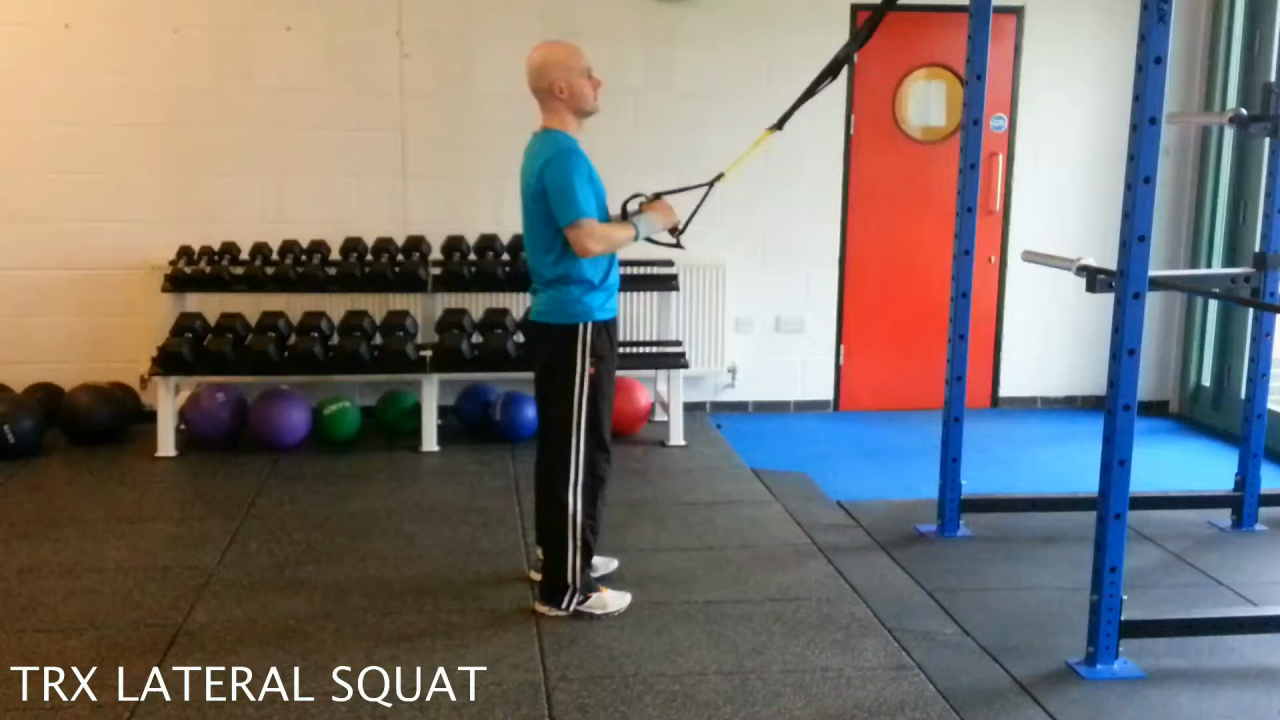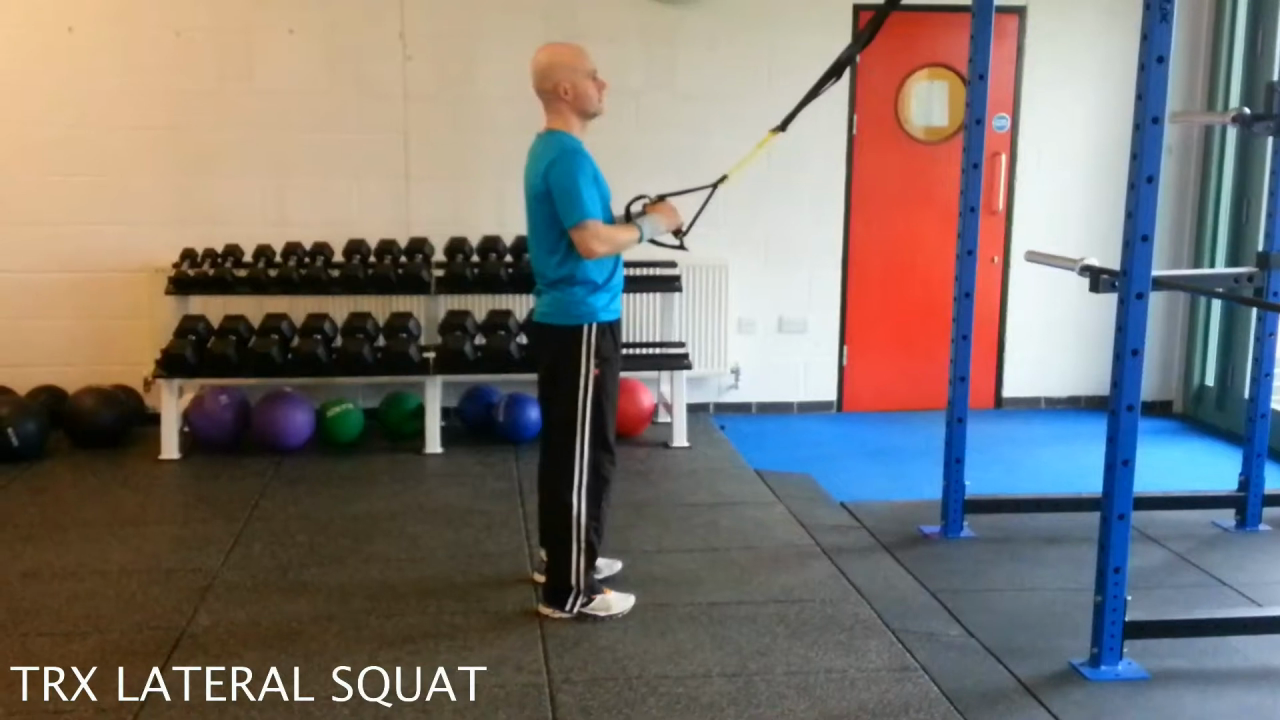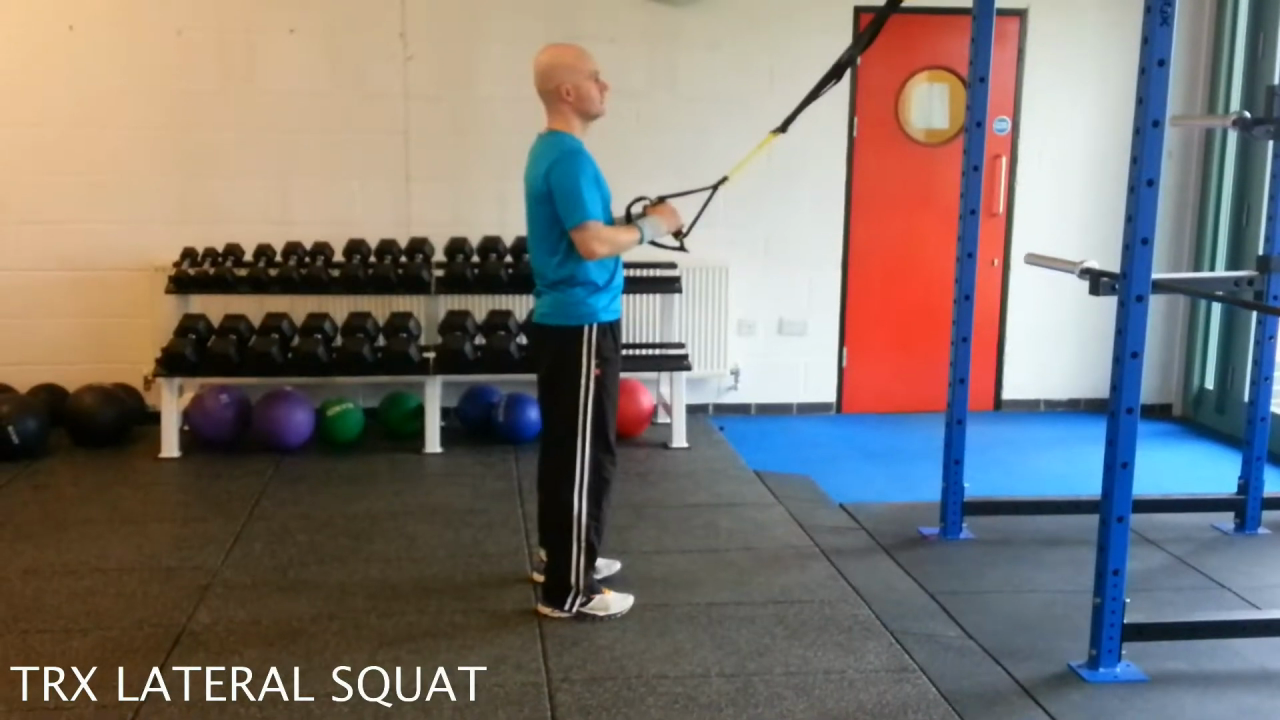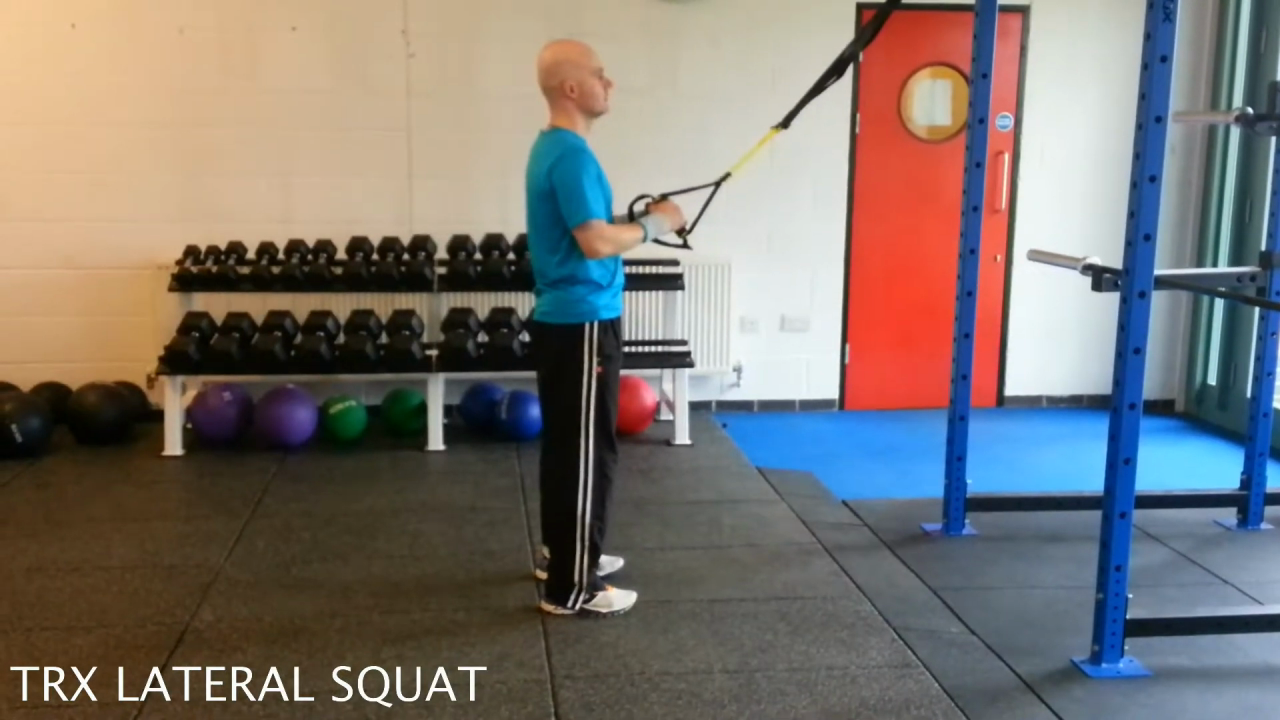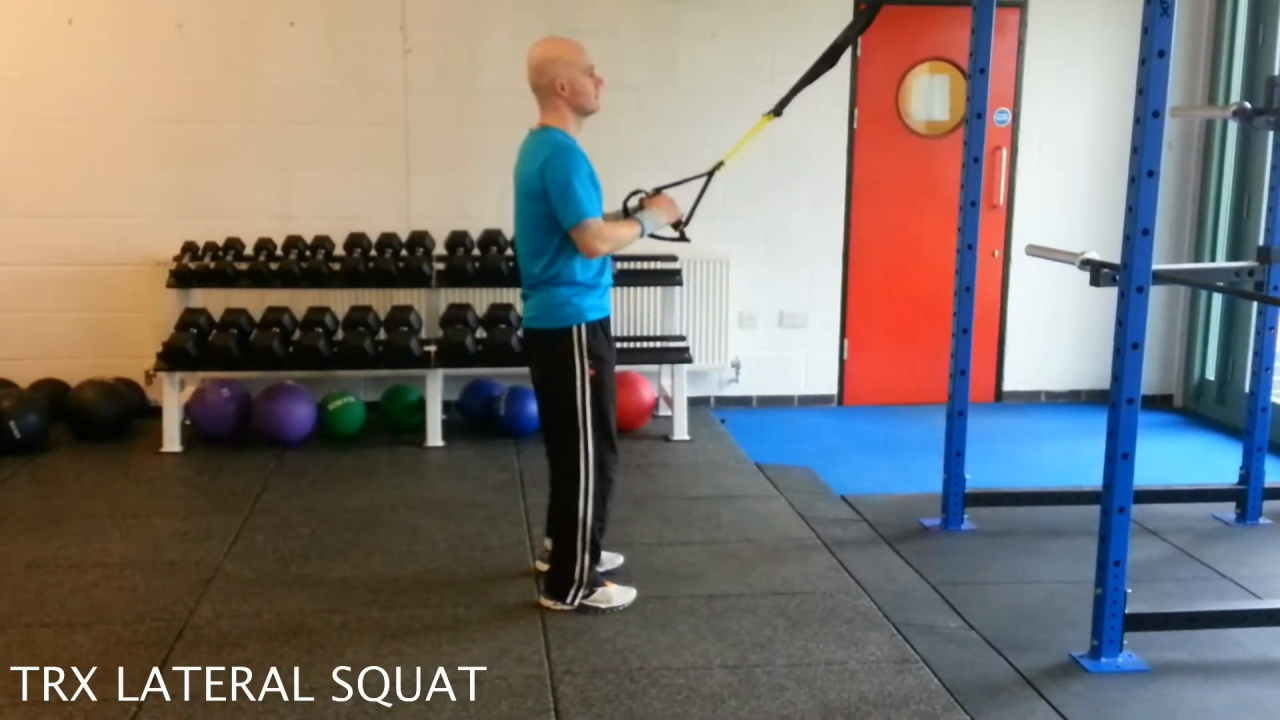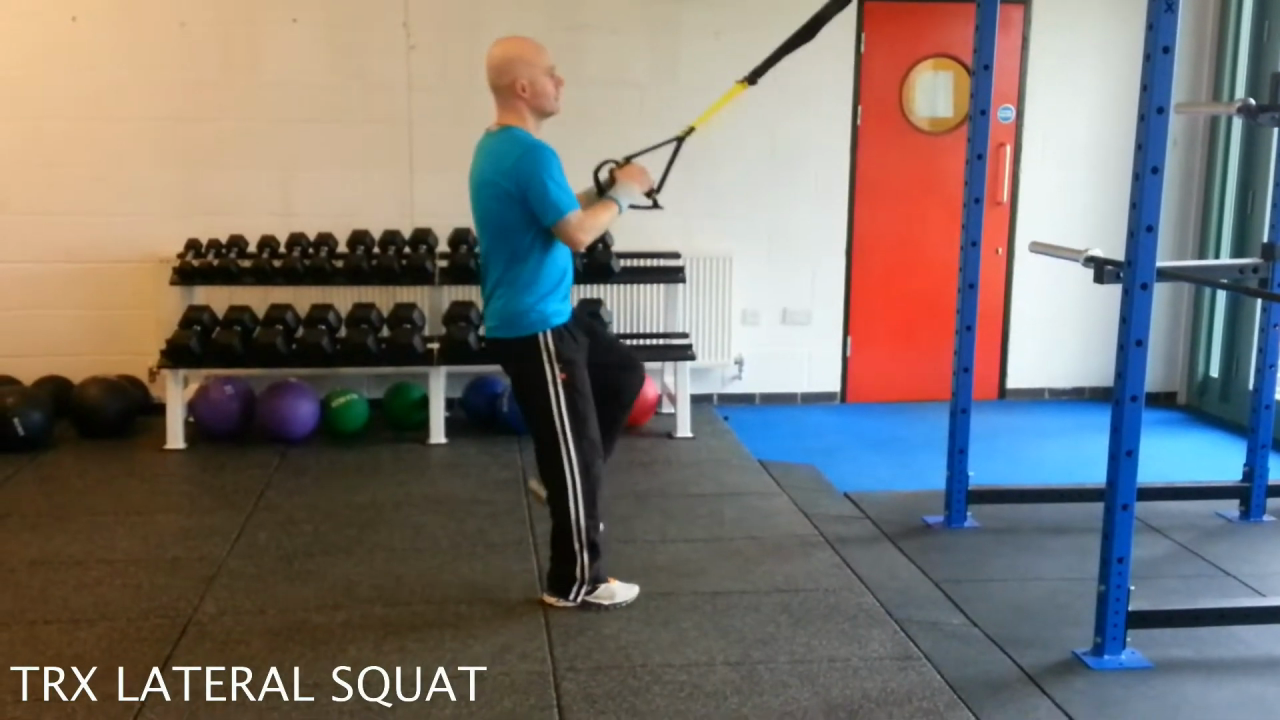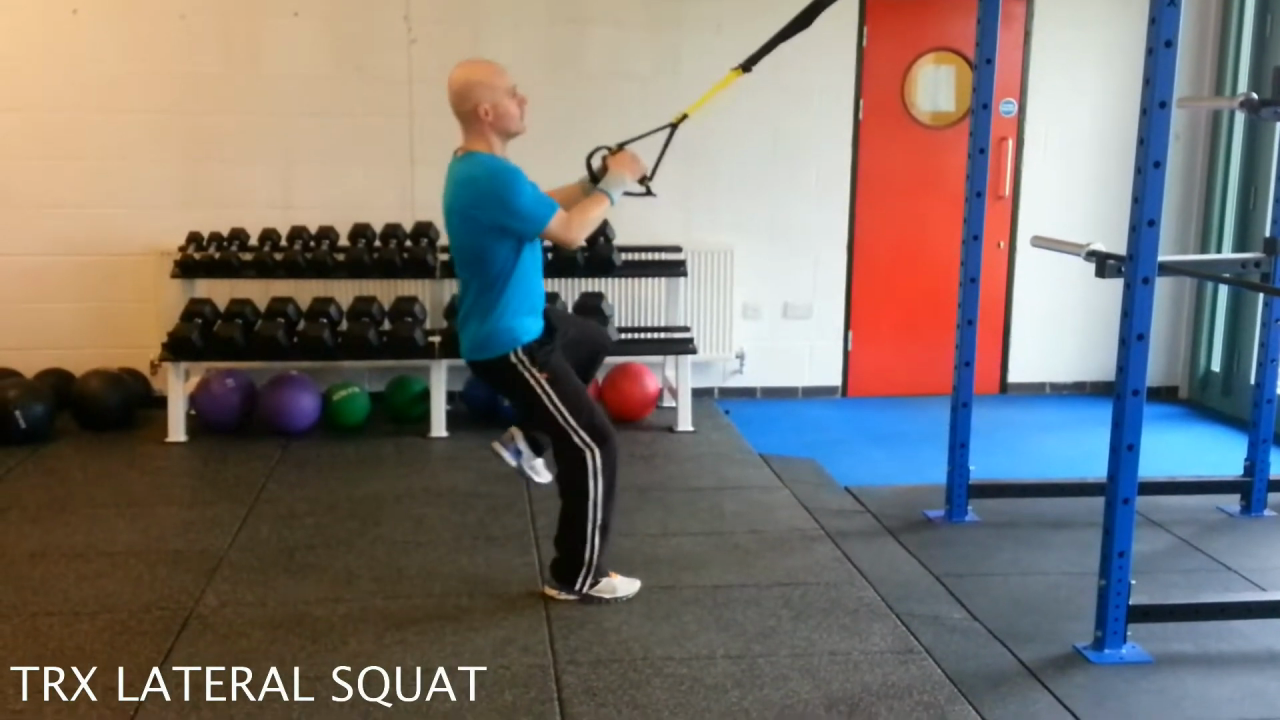
dt=0.5s
person 1, frame 1
left shoulder: (548, 149)
right shoulder: (562, 155)
right elbow: (586, 241)
left wrist: (632, 219)
right wrist: (647, 223)
left hip: (563, 318)
right hip: (576, 324)
left knee: (561, 448)
right knee: (580, 455)
left ankle: (558, 555)
right ankle: (565, 586)
person 1, frame 2
left shoulder: (552, 150)
right shoulder: (567, 156)
right elbow: (592, 242)
left wrist: (634, 220)
right wrist: (651, 225)
left hip: (567, 320)
right hip: (580, 325)
left knee: (566, 450)
right knee: (584, 456)
left ankle: (561, 558)
right ankle: (569, 589)
person 1, frame 3
left shoulder: (551, 150)
right shoulder: (568, 157)
right elbow: (592, 243)
left wrist: (632, 221)
right wrist: (650, 226)
left hip: (564, 320)
right hip: (581, 326)
left knee: (564, 449)
right knee: (586, 456)
left ankle: (558, 555)
right ankle: (567, 589)
person 1, frame 4
left shoulder: (552, 147)
right shoulder: (571, 155)
right elbow: (595, 242)
left wrist: (636, 219)
right wrist: (653, 224)
left hip: (564, 318)
right hip: (581, 324)
left knee: (566, 447)
right knee: (588, 454)
left ankle: (563, 553)
right ankle: (571, 586)
person 1, frame 5
left shoulder: (540, 147)
right shoulder: (561, 154)
right elbow: (594, 242)
left wrist: (630, 214)
right wrist: (650, 219)
left hip: (557, 319)
right hip: (572, 324)
left knee: (575, 444)
right knee: (592, 450)
left ankle: (562, 546)
right ankle: (570, 583)
person 1, frame 6
left shoulder: (496, 147)
right shoulder: (529, 154)
right elbow: (577, 234)
left wrist: (601, 191)
right wrist: (623, 193)
left hip: (540, 316)
right hip: (535, 329)
left knee: (625, 375)
right knee: (575, 451)
left ankle: (573, 514)
right ankle: (574, 582)
person 1, frame 7
left shoulder: (481, 167)
right shoulder: (489, 178)
left elbow: (543, 206)
right elbow: (569, 231)
left wrist: (597, 178)
right wrist: (616, 183)
left hip: (517, 322)
right hip: (507, 344)
left knee: (592, 340)
right knee: (594, 444)
left ankle: (525, 437)
right ankle: (575, 577)
